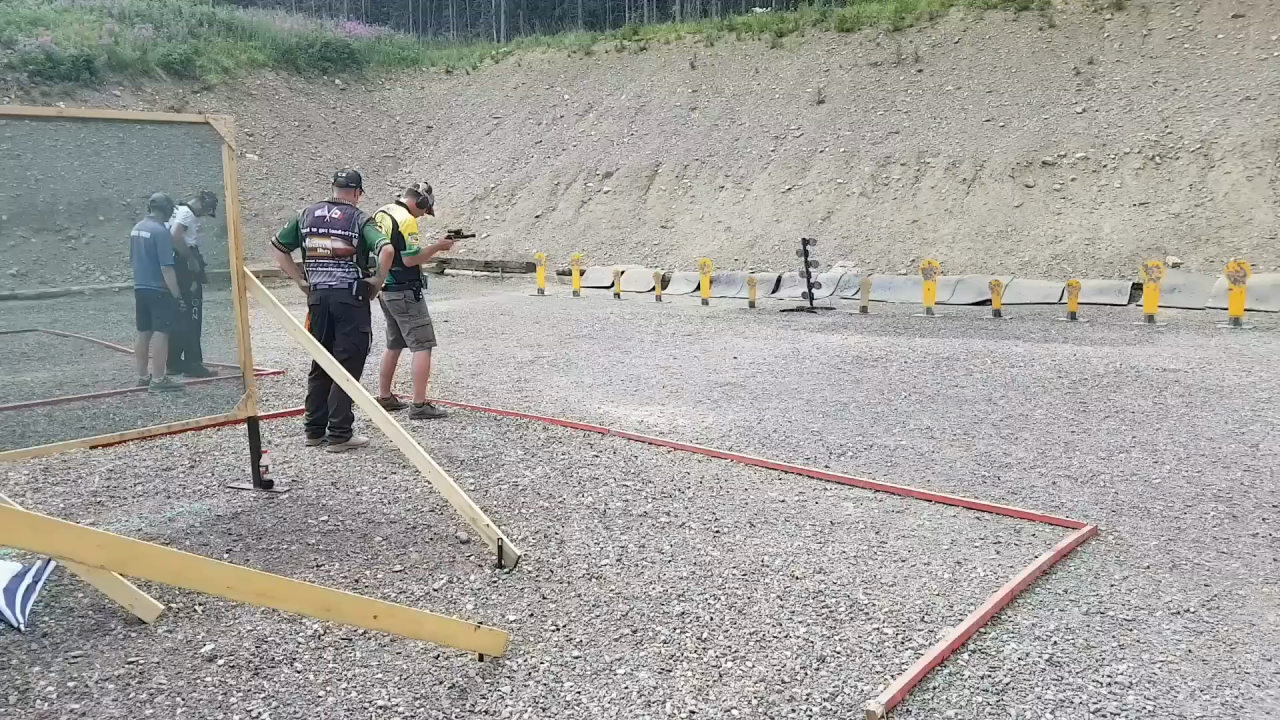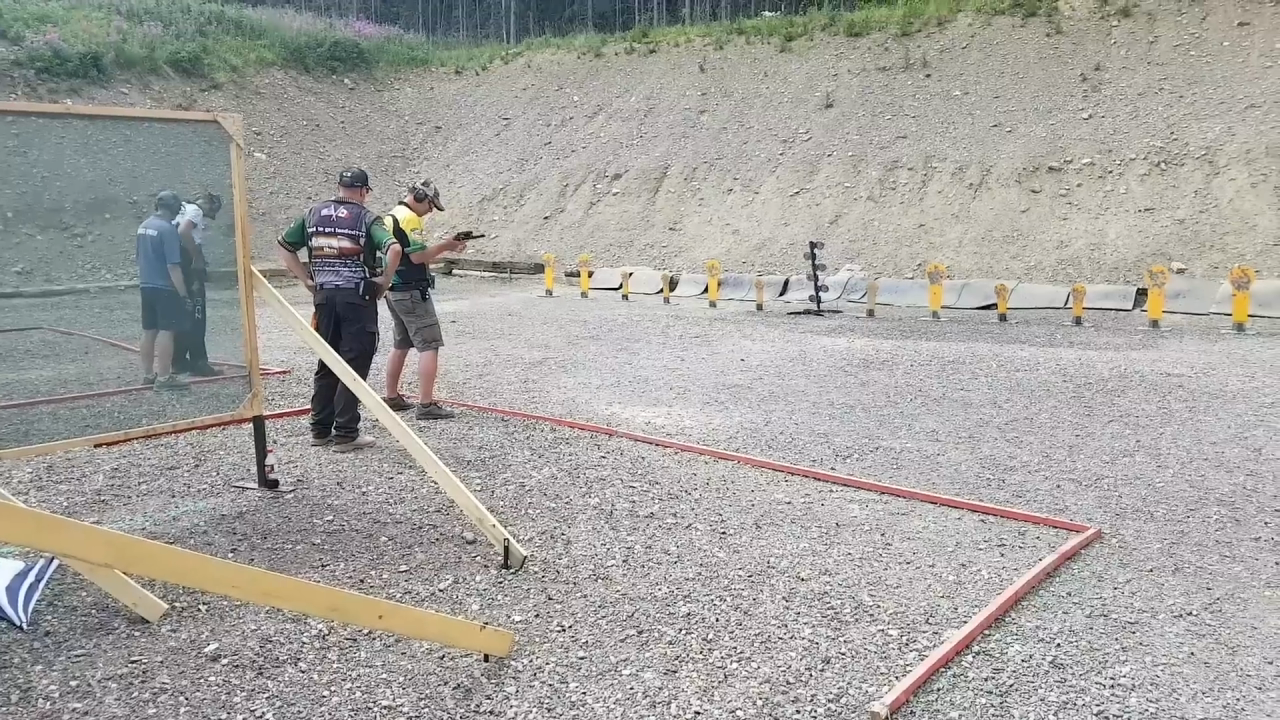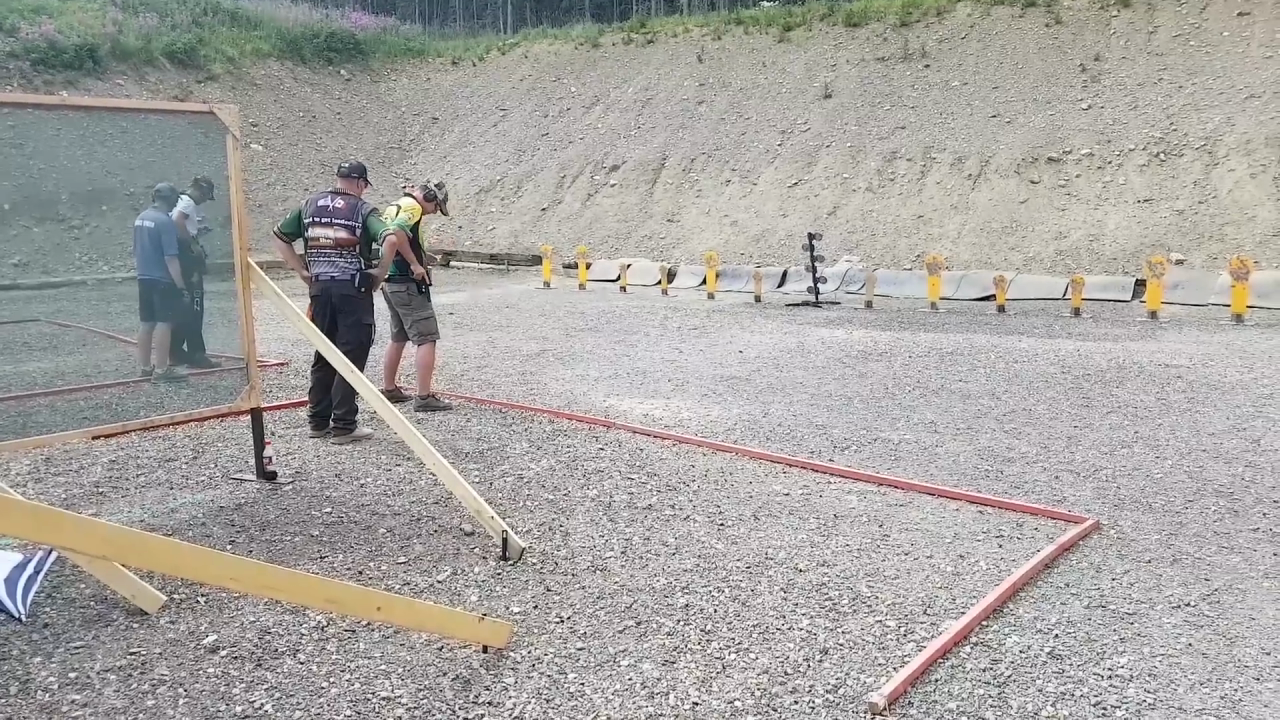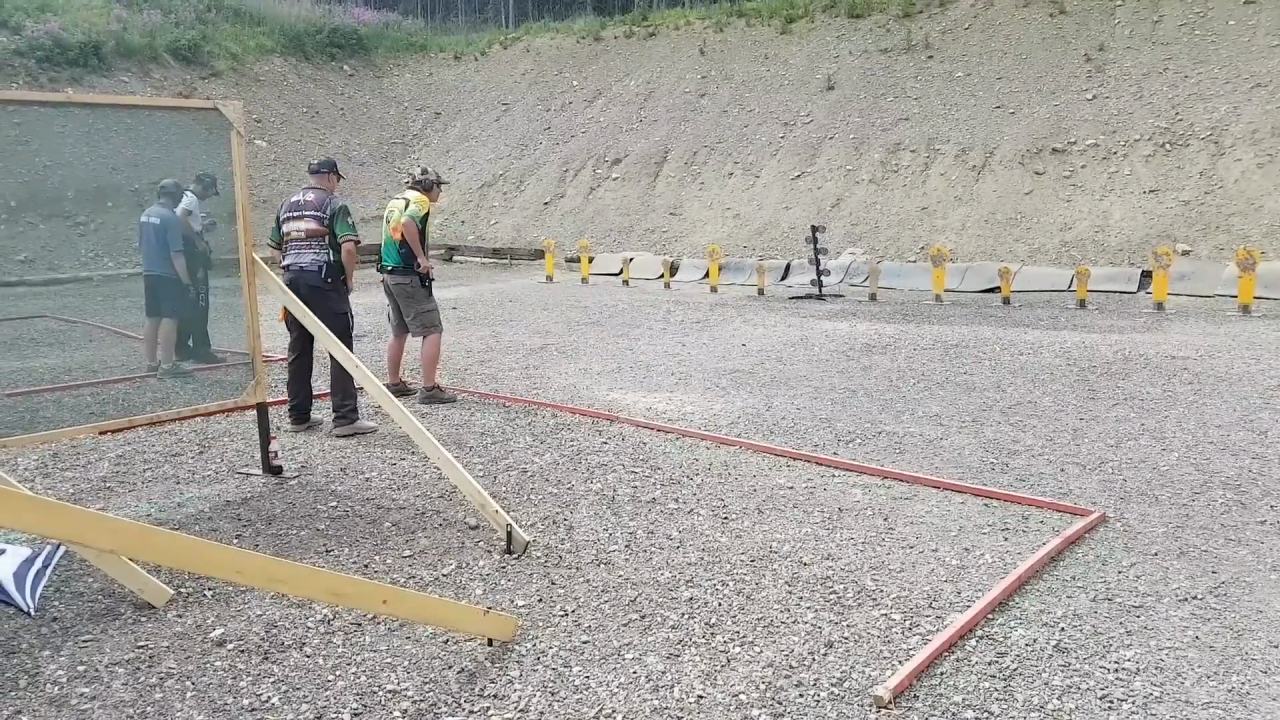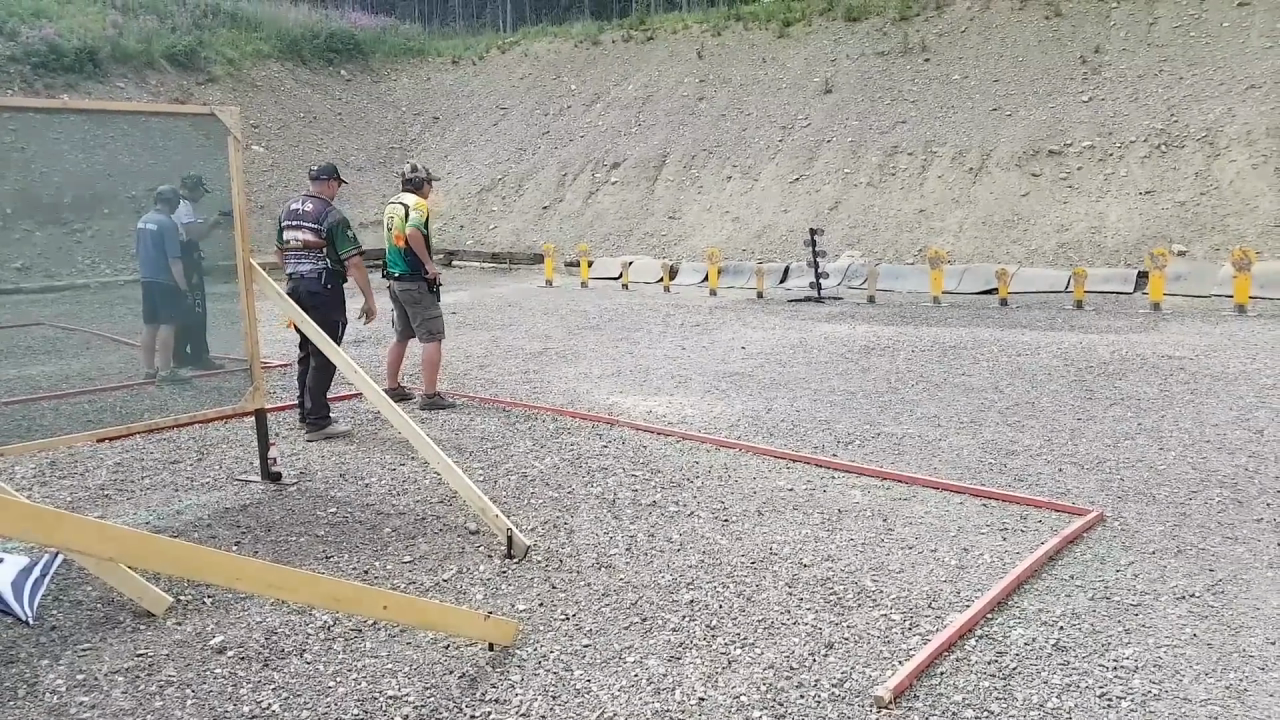
dt=1s
person 1, frame 1
left shoulder: (306, 215)
right shoulder: (359, 219)
left elbow: (278, 248)
right elbow: (387, 250)
left wrist: (301, 281)
right wrist: (378, 282)
left hip: (318, 296)
right hip: (350, 297)
left knee: (321, 363)
right knee: (348, 365)
left ankle: (314, 429)
right ankle: (339, 434)
person 1, frame 2
left shoulder: (313, 214)
right shoulder: (366, 218)
left elbow: (284, 246)
right elbow: (394, 249)
left wrist: (307, 280)
right wrist: (385, 281)
left hip: (324, 296)
right hip: (357, 297)
left knee: (327, 363)
right knee: (355, 364)
left ankle: (320, 429)
right ankle: (345, 434)
person 1, frame 3
left shoulder: (309, 204)
right shoulder: (363, 209)
left elbow: (279, 236)
right elbow: (391, 239)
left wrist: (302, 271)
right wrist: (381, 272)
left hip: (320, 288)
right hip: (353, 289)
left knee: (324, 355)
right knee: (352, 357)
left ankle: (319, 421)
right ankle: (344, 426)
person 1, frame 4
left shoulder: (287, 205)
right shoulder: (334, 204)
left elbow: (275, 250)
right elbow: (348, 247)
right wrist: (349, 278)
left hip: (291, 280)
right hip: (323, 280)
left knee: (299, 348)
right knee: (341, 347)
left ankle: (299, 416)
right ankle: (345, 417)
person 1, frame 5
left shoulder: (287, 209)
right shoulder: (332, 215)
left elbow: (280, 249)
right elbow: (354, 262)
right wrist: (369, 299)
left hip: (294, 286)
right hip: (323, 288)
left knee: (307, 352)
right knee: (323, 356)
left ankle: (307, 413)
right ankle: (317, 422)
person 2, frame 1
left shoulder: (381, 213)
right shoulder: (407, 220)
right elbow: (410, 259)
left wrist: (430, 248)
right wrist: (438, 246)
left hip: (386, 290)
right hip: (405, 292)
left knee: (393, 345)
right knee: (422, 346)
left ankle: (385, 397)
right ankle: (419, 405)
person 2, frame 2
left shoulder: (391, 215)
right shoulder: (409, 217)
right elbow: (417, 256)
left wrist: (444, 247)
right wrist: (445, 245)
left hip: (395, 290)
right hip: (412, 292)
left knee: (401, 345)
right knee: (429, 346)
left ankle: (392, 397)
right ankle: (426, 405)
person 2, frame 3
left shoulder: (394, 207)
right shoulder: (412, 207)
right elbow: (397, 233)
right wrist: (414, 263)
left hip: (391, 282)
right hip: (408, 284)
left knee: (398, 338)
right knee: (426, 339)
left ankle: (389, 389)
right ankle: (424, 397)
person 2, frame 4
left shoulder: (396, 200)
right shoulder: (420, 199)
right elbow: (408, 223)
right wrist: (422, 257)
left hip: (390, 274)
right hip: (410, 276)
left knee: (399, 332)
right knee: (431, 331)
left ankle: (394, 383)
right ankle: (429, 389)
person 2, frame 5
left shoulder: (392, 204)
right shoulder: (417, 203)
right elbow: (413, 232)
right wrist: (428, 263)
left hip: (396, 280)
right hip: (416, 281)
left knee: (401, 337)
right knee: (432, 338)
left ankle: (392, 387)
right ankle: (430, 396)
person 3, frame 1
left shoulder: (136, 228)
right shoulder: (160, 231)
right elbow: (166, 267)
right wrist: (177, 295)
left hip: (140, 288)
right hip: (158, 290)
left knee: (143, 333)
right knee: (160, 333)
left ankle: (143, 376)
right ankle: (158, 380)
person 3, frame 2
left shoulder: (143, 226)
right shoulder: (167, 229)
right elbow: (173, 266)
right wrist: (183, 293)
left hip: (146, 286)
right hip: (164, 289)
left knee: (149, 332)
right knee: (166, 332)
left ankle: (148, 375)
right ankle: (164, 378)
person 3, frame 3
left shoulder: (140, 218)
right shoulder: (165, 221)
left elbow: (136, 250)
right elbow: (170, 258)
right wrist: (181, 285)
left hip: (144, 278)
right hip: (162, 281)
left knee: (146, 323)
right knee: (163, 324)
left ankle: (146, 367)
right ankle: (161, 370)
person 3, frame 4
left shoulder: (145, 215)
right shoulder: (170, 218)
left elbow: (141, 246)
right elbow: (176, 253)
right wrist: (186, 280)
left hip: (149, 274)
right hip: (168, 276)
left knee: (152, 319)
right knee: (169, 319)
left ankle: (151, 362)
right ankle: (167, 366)
person 3, frame 5
left shoulder: (142, 221)
right shoulder: (167, 224)
left elbow: (138, 252)
right elbow: (174, 260)
right wrist: (184, 286)
left hip: (147, 281)
right hip: (165, 283)
left knee: (149, 326)
right knee: (167, 326)
left ankle: (150, 370)
right ankle: (165, 373)
person 4, frame 1
left shoulder: (177, 211)
right shoulder: (187, 213)
left elbow: (170, 236)
right elbow: (175, 236)
right wrist: (192, 258)
left hip: (175, 269)
right hip: (186, 270)
left knee: (178, 318)
right knee: (191, 318)
left ankle: (174, 362)
right ankle: (193, 364)
person 4, frame 2
left shoulder: (183, 209)
right shoulder: (196, 211)
right elbow: (183, 232)
right wrist: (198, 256)
right hip: (189, 268)
right knee: (195, 316)
left ankle: (179, 360)
right ankle: (198, 362)
person 4, frame 3
left shoulder: (179, 201)
right shoulder: (188, 203)
left elbow: (180, 226)
right elbow: (177, 222)
left wrist: (197, 230)
right wrist: (194, 244)
left hip: (178, 259)
right hip: (187, 259)
left knee: (180, 307)
right knee: (193, 307)
left ankle: (176, 352)
right ankle: (196, 354)
person 4, frame 4
left shoulder: (184, 198)
right shoulder: (191, 199)
right elbow: (180, 220)
left wrist: (201, 227)
right wrist: (198, 240)
left hip: (184, 257)
right hip: (192, 256)
right knee: (198, 304)
left ankle: (182, 347)
right ankle: (201, 350)
person 4, frame 5
left shoulder: (177, 205)
right shoulder: (184, 206)
right elbow: (195, 234)
left wrist: (209, 223)
right wrist: (211, 224)
left hip: (180, 264)
right hip: (188, 264)
right knee: (196, 311)
left ankle: (180, 355)
right ankle: (199, 357)
